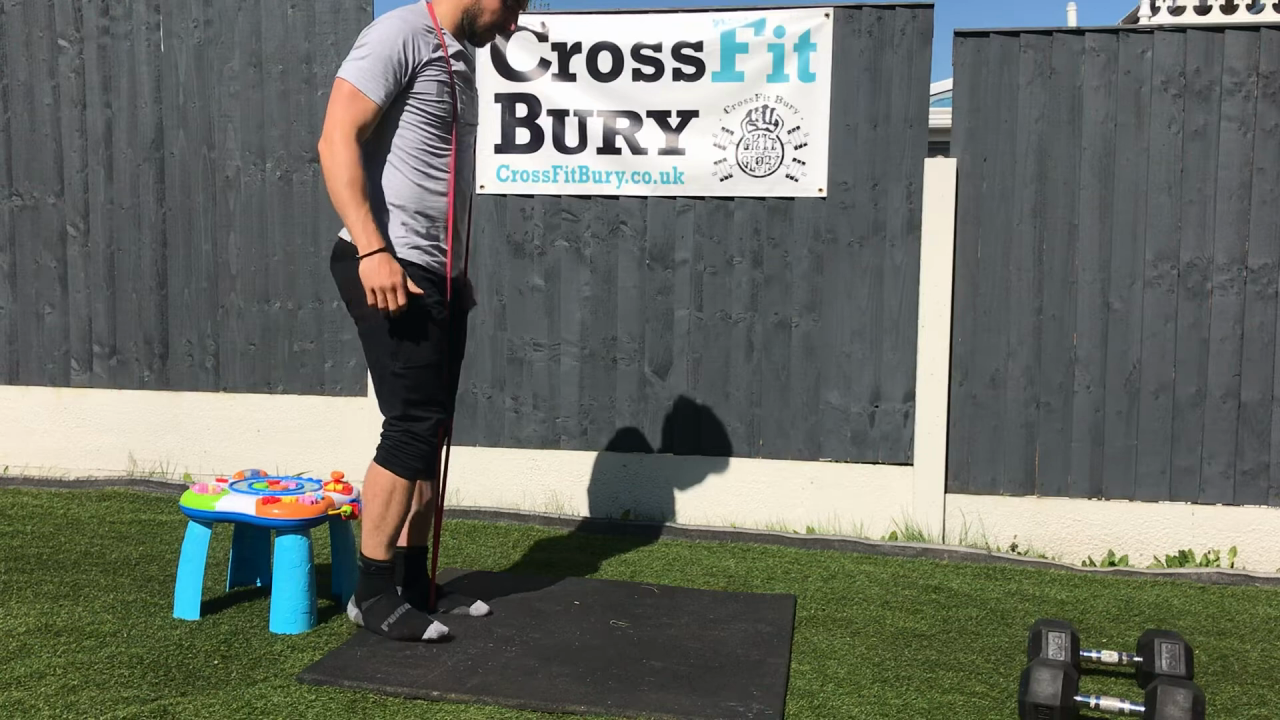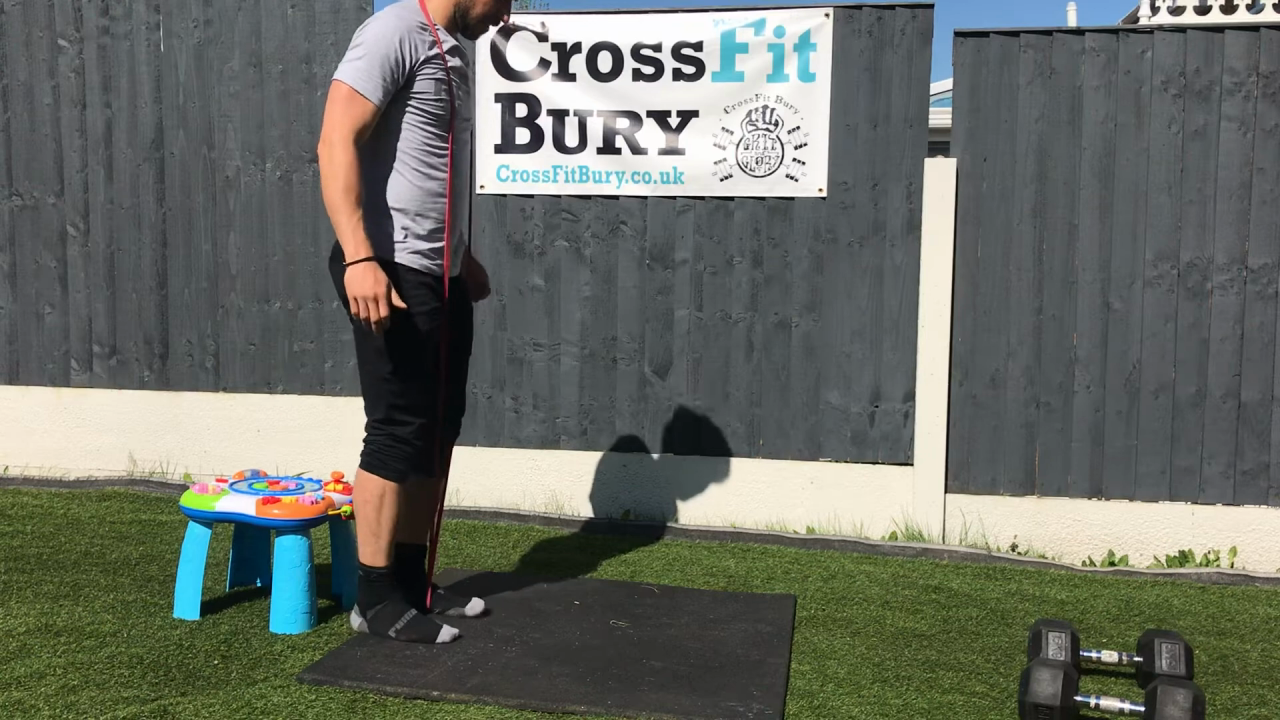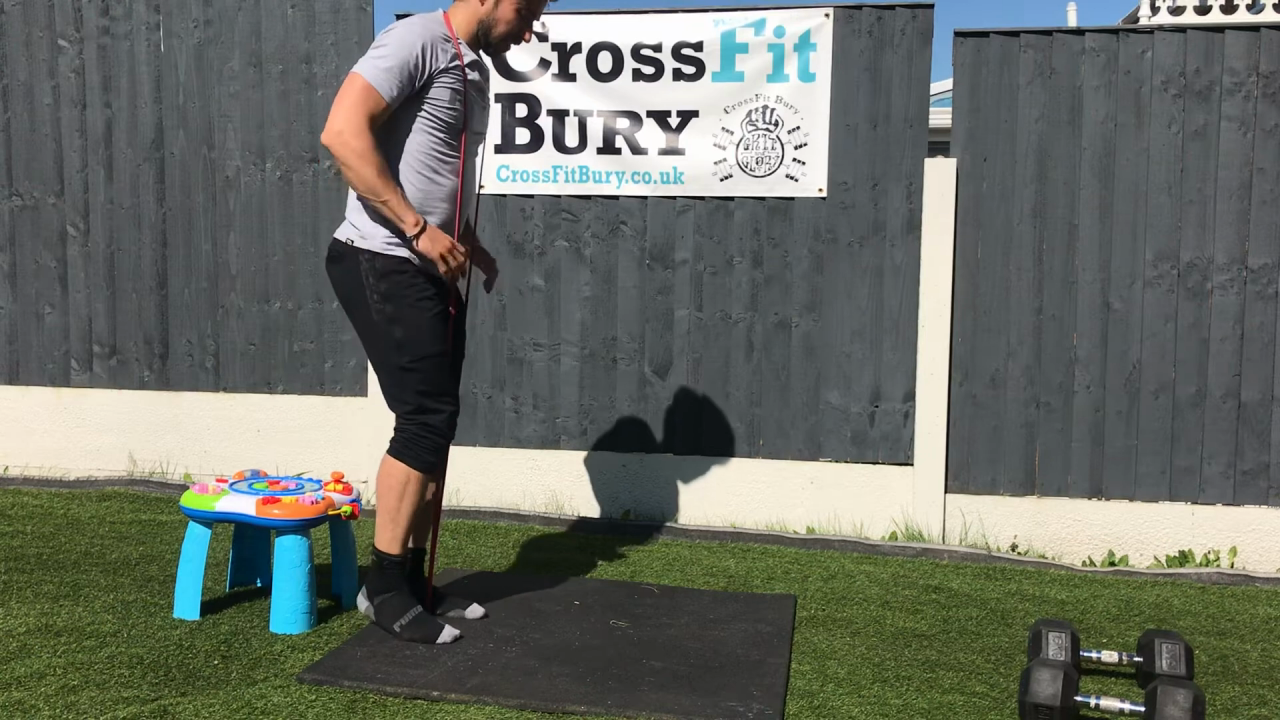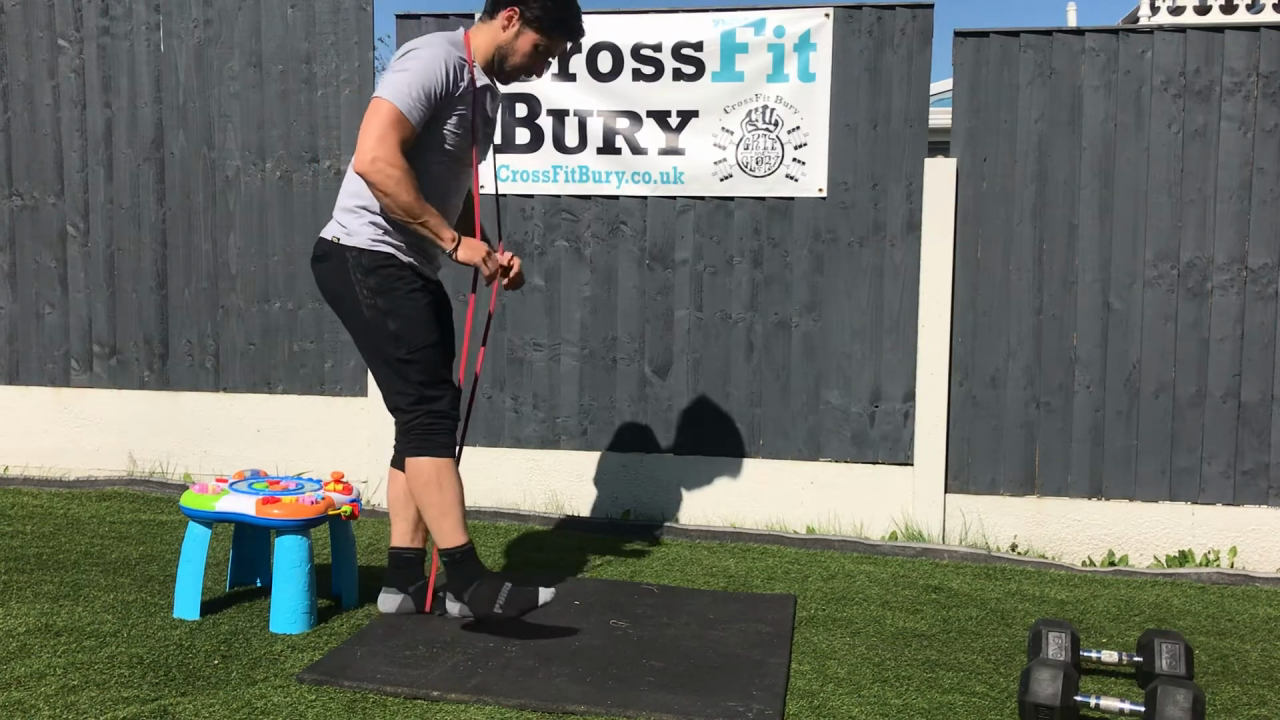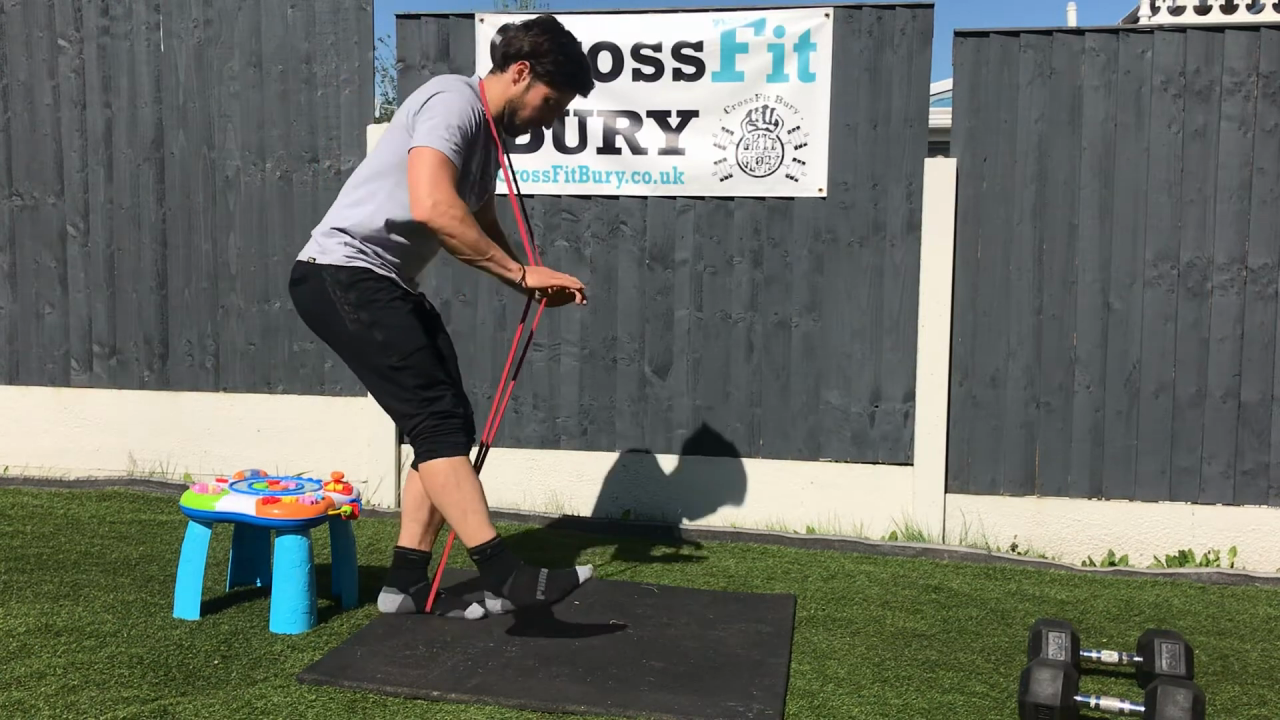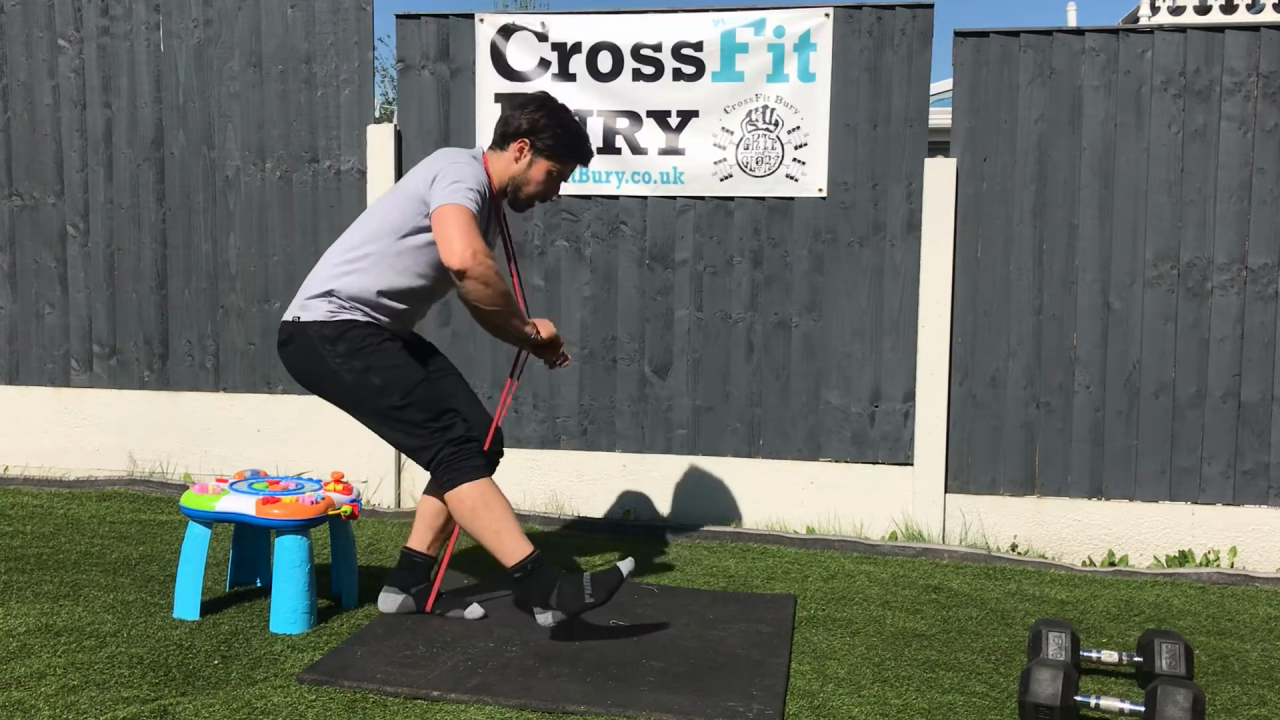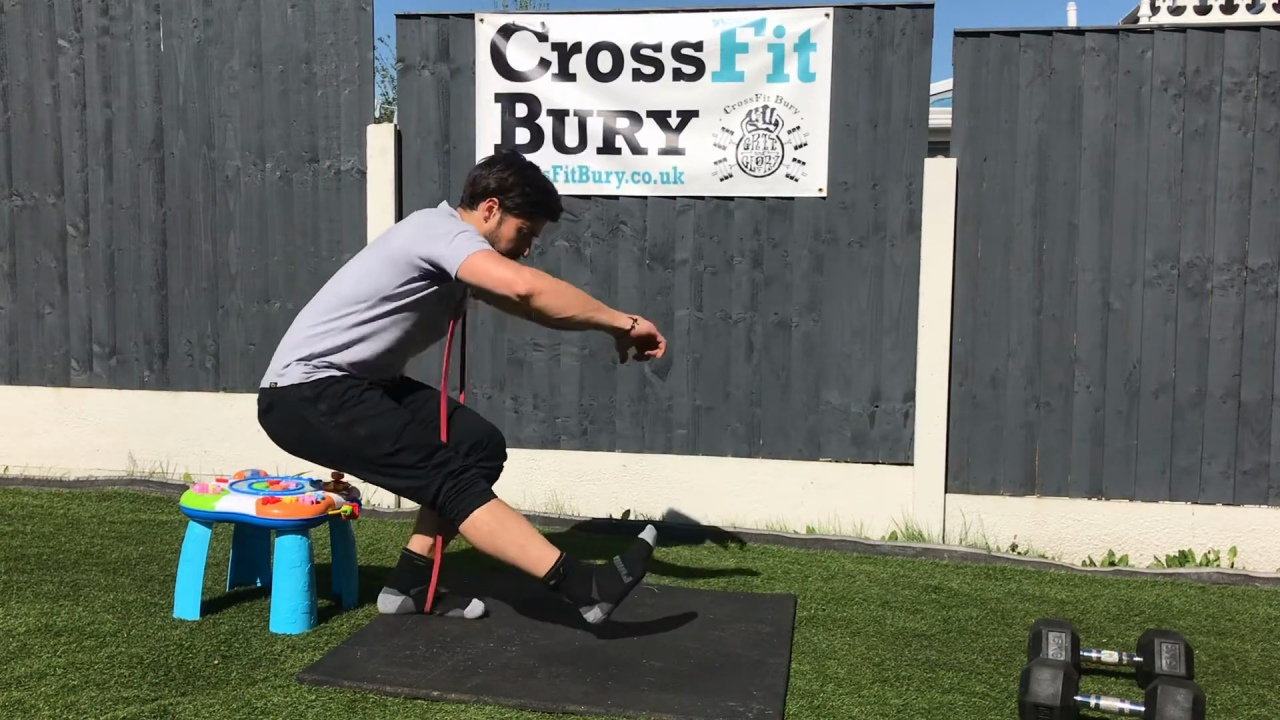
dt=0.5s
person 1, frame 1
left shoulder: (460, 57)
right elbow: (337, 140)
left wrist: (456, 272)
right wrist: (372, 249)
left hip: (436, 272)
right hip: (390, 269)
left knee: (430, 428)
right knee: (413, 424)
left ankle: (412, 579)
right ankle: (374, 590)
person 1, frame 2
left shoulder: (455, 52)
right elbow: (336, 144)
left wrist: (463, 255)
right wrist: (360, 258)
left hip: (440, 275)
right hip: (390, 273)
left knee: (439, 427)
right knee: (398, 430)
left ankle: (411, 579)
right ankle: (376, 597)
person 1, frame 3
left shoulder: (473, 69)
right elbow: (342, 132)
left wrist: (471, 245)
right wrist: (418, 230)
left hip: (430, 269)
right hip: (383, 262)
left knee: (436, 422)
right knee: (426, 417)
left ankle: (409, 580)
right ankle: (383, 584)
person 1, frame 4
left shoulder: (484, 92)
right shoulder: (435, 59)
right elbow: (374, 159)
left wrist: (486, 251)
right wrist: (455, 242)
left hip: (410, 268)
right hip: (365, 259)
left knee: (428, 417)
right knee: (430, 412)
left ankle: (405, 579)
right ankle: (467, 581)
person 1, frame 5
left shoulder: (489, 137)
right shoulder: (454, 102)
left elbow: (484, 231)
right elbow: (433, 207)
left wrist: (535, 278)
right wrist: (522, 272)
left hip: (388, 283)
right hip: (341, 275)
left knee: (448, 423)
right knee: (436, 418)
left ankle: (407, 580)
right ankle: (502, 576)
person 1, frame 6
left shoulder: (487, 204)
right shoulder: (460, 171)
left elbow: (480, 296)
right elbow: (465, 262)
left wrist: (528, 336)
right wrist: (526, 329)
left hip: (376, 332)
right hip: (326, 331)
left knee: (477, 439)
right knee: (454, 445)
left ankle: (410, 582)
right ankle: (544, 587)
person 1, frame 7
left shoulder: (454, 249)
right shoulder: (442, 229)
left elbow: (516, 299)
right elbow: (526, 289)
left wrist: (615, 329)
right wrist: (625, 324)
left hip: (352, 381)
right hip: (303, 394)
left knee: (479, 446)
right knee: (449, 474)
left ankle: (408, 585)
right ankle: (580, 585)
